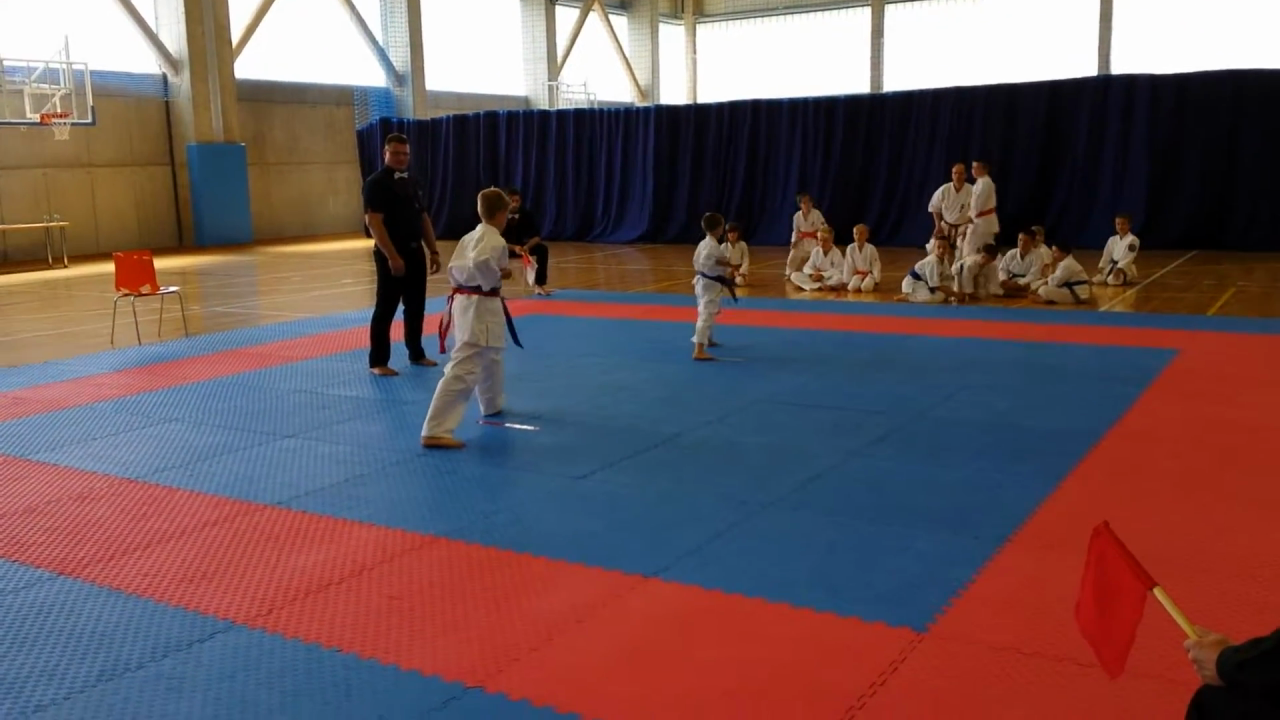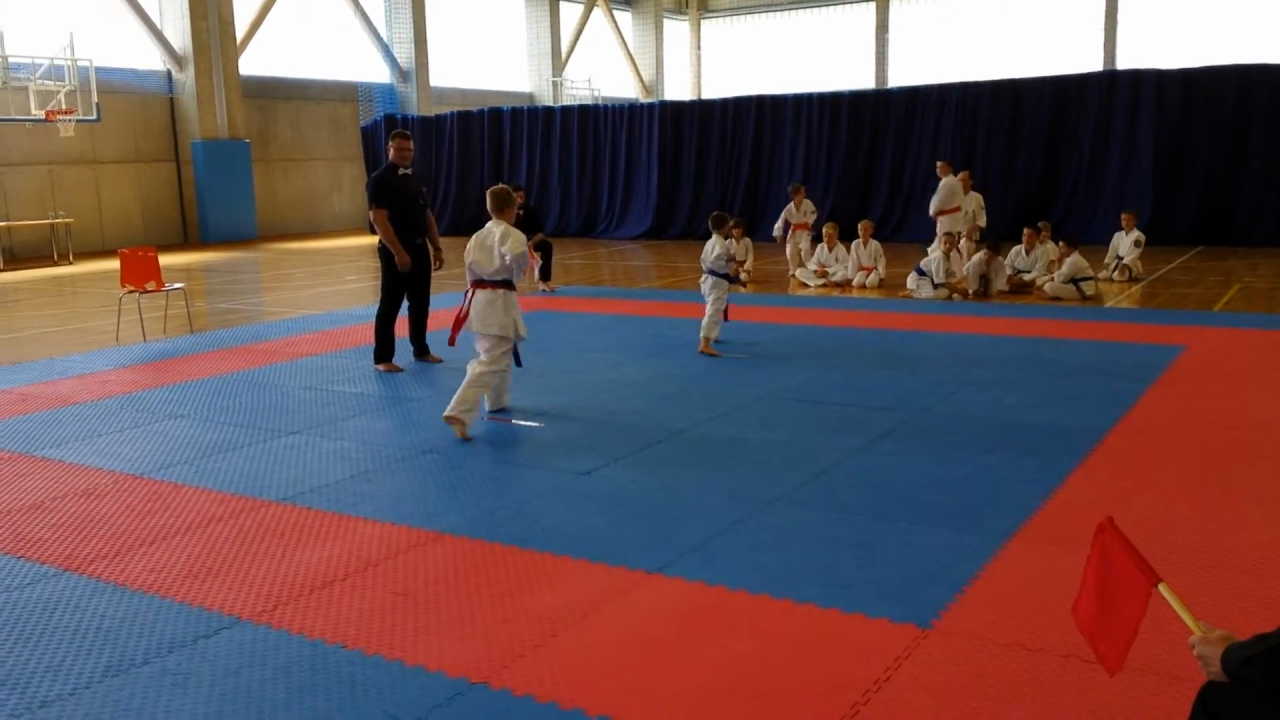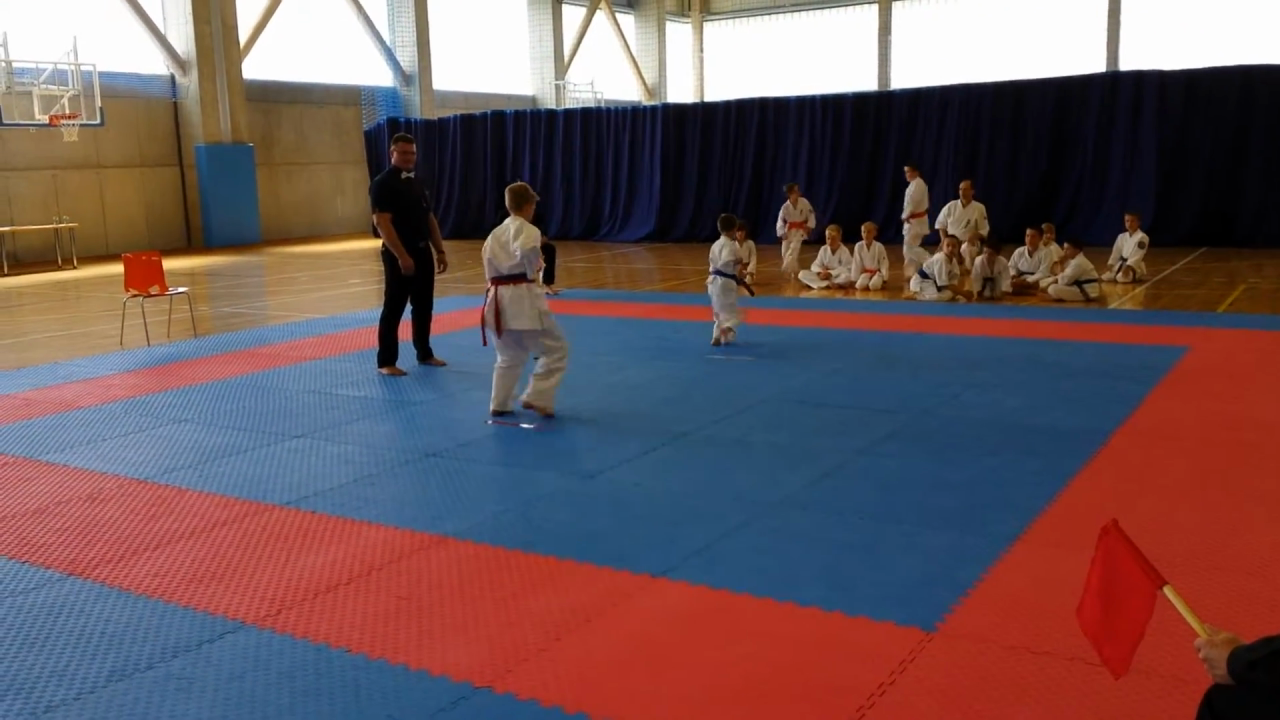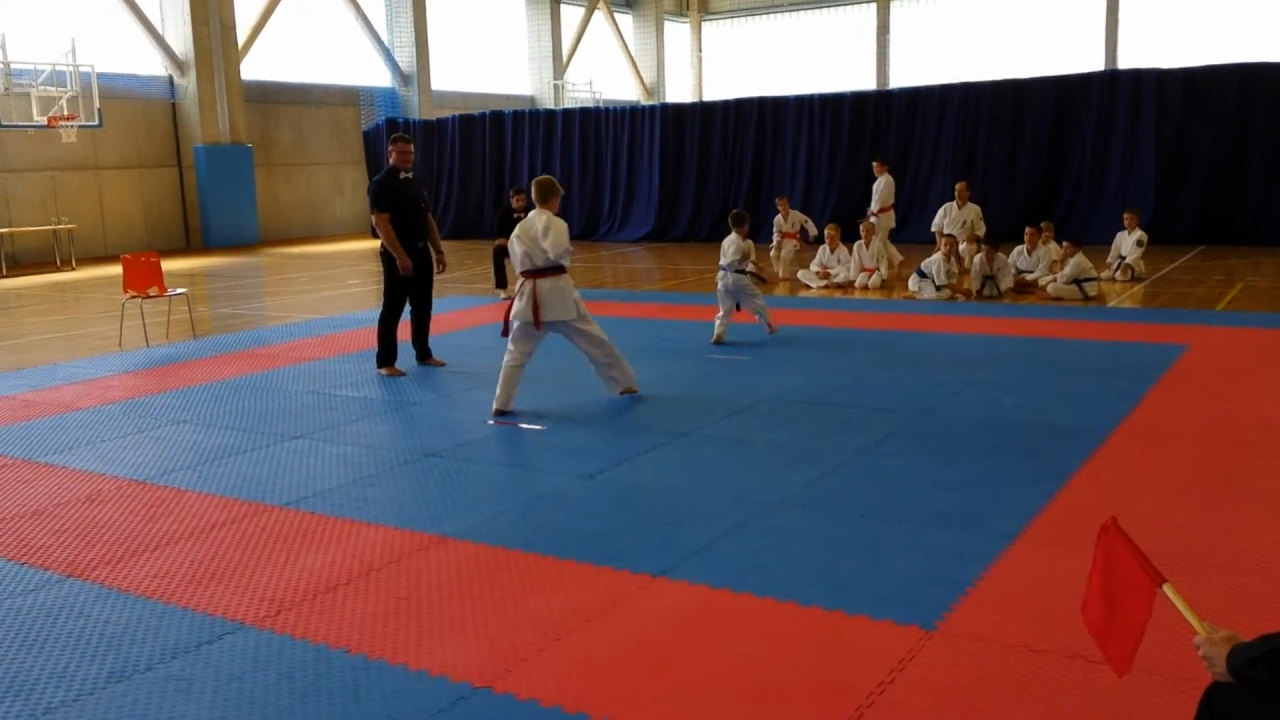
dt=0.2s
person 1, frame 1
left shoulder: (468, 238)
right shoulder: (494, 239)
left elbow: (454, 270)
right elbow: (482, 263)
left wrist: (486, 278)
right wrist: (496, 276)
left hip: (464, 302)
right hip: (481, 308)
left knee: (490, 357)
right knee: (461, 371)
left ankle: (491, 405)
right ankle: (435, 431)
person 1, frame 2
left shoulder: (478, 236)
right shoulder: (513, 235)
left elbow: (471, 267)
right elbow: (517, 256)
right wrist: (518, 272)
left hip: (477, 298)
right hip: (499, 302)
left knee: (494, 356)
right knee: (493, 364)
left ankle: (496, 403)
right ankle: (458, 413)
person 1, frame 3
left shoulder: (495, 234)
right shoulder: (529, 230)
left elbow: (491, 264)
right elbow: (526, 253)
right wrist: (532, 270)
left hip: (497, 297)
right hip: (523, 297)
left knee: (509, 356)
right knee: (556, 350)
left ankle: (500, 404)
right ankle: (537, 397)
person 1, frame 4
left shoulder: (521, 227)
right shoulder: (555, 223)
left elbow: (517, 258)
right elbow: (558, 252)
right wrist: (566, 255)
left hip: (529, 290)
right hip: (559, 288)
left knee: (517, 351)
right knee: (593, 341)
left ankle: (501, 404)
right ankle: (624, 383)
person 2, frame 1
left shoulder: (411, 182)
right shoulder: (376, 183)
left elbow: (423, 219)
right elbow: (373, 223)
left wrist: (433, 251)
right wrist: (392, 256)
left hip: (415, 253)
right hip: (391, 255)
left knee: (416, 306)
right knee: (386, 308)
left ankle: (416, 354)
right ankle: (378, 362)
person 2, frame 2
left shoulder: (414, 179)
right shoulder: (380, 179)
left elbow: (427, 215)
right elbow: (378, 219)
left wrist: (436, 247)
right wrist: (398, 252)
left hip: (419, 249)
right hip: (395, 251)
left knee: (420, 302)
right knee: (390, 305)
left ankle: (421, 350)
right ankle: (382, 358)
person 2, frame 3
left shoulder: (417, 182)
right shoulder: (383, 183)
left elbow: (430, 219)
right elbow: (382, 223)
left wrist: (440, 250)
right wrist: (402, 256)
left hip: (423, 252)
right hip: (399, 255)
left knee: (423, 306)
right knee: (394, 308)
left ankle: (424, 353)
right ankle: (386, 361)
person 2, frame 4
left shoulder: (415, 182)
right shoulder: (381, 184)
left elbow: (428, 219)
right elbow: (380, 223)
left wrist: (438, 251)
right wrist: (400, 256)
left hip: (421, 253)
right hip: (397, 255)
left knee: (422, 306)
right knee: (393, 308)
left ankle: (423, 354)
right ankle: (385, 362)
